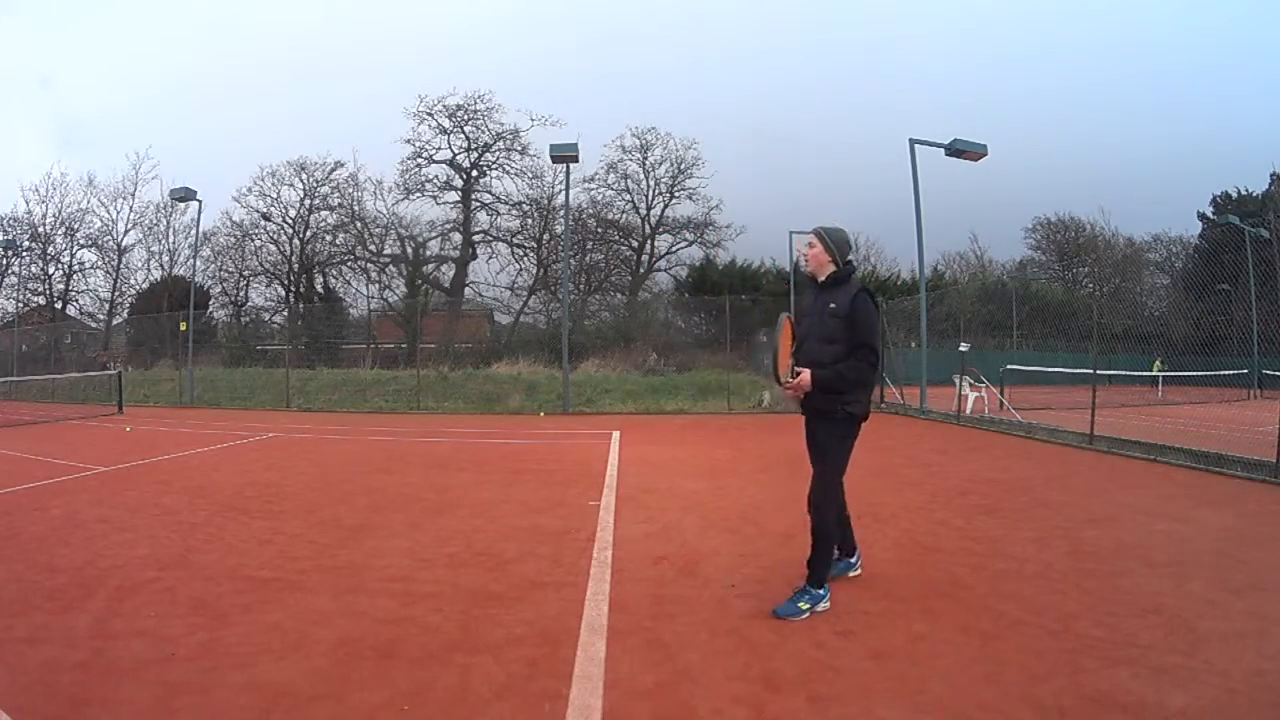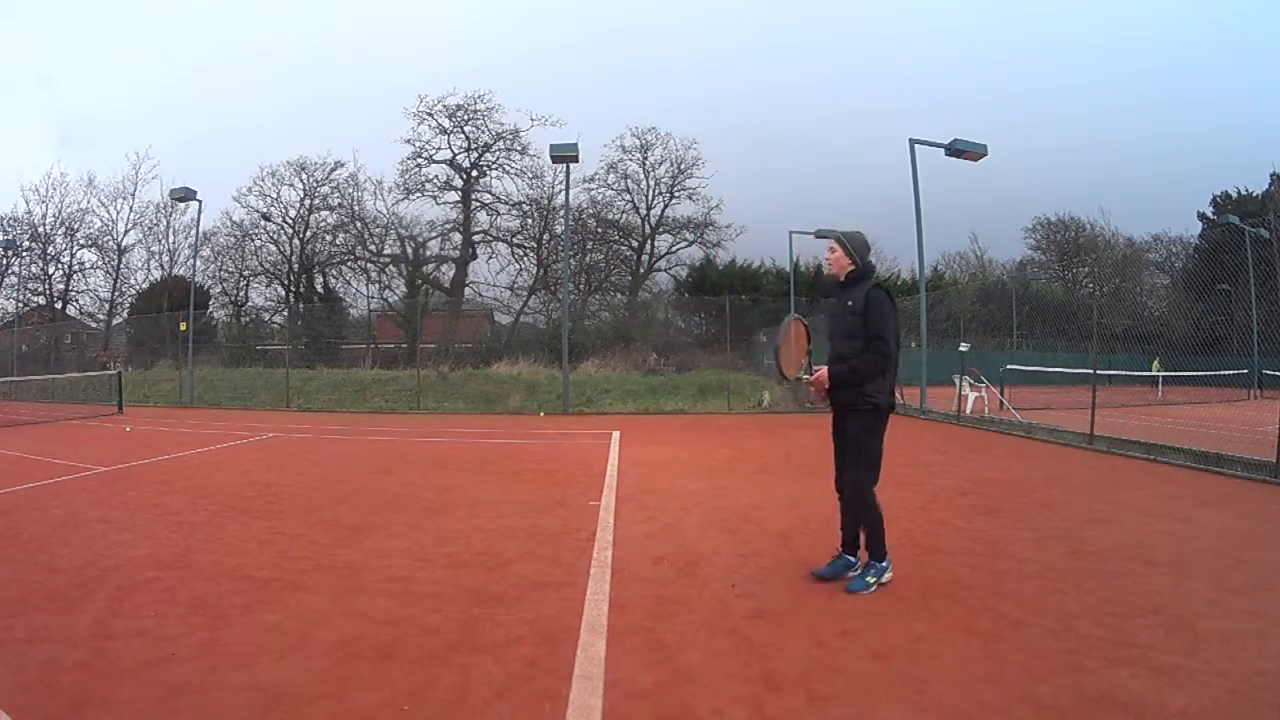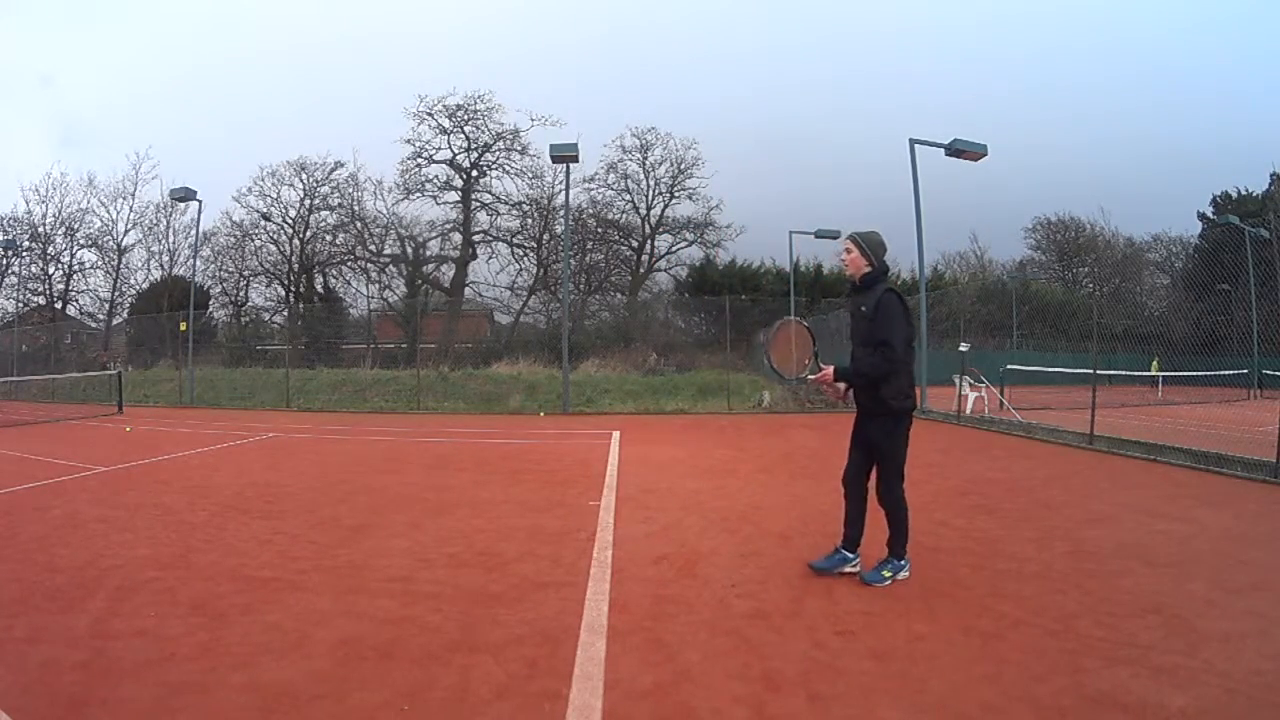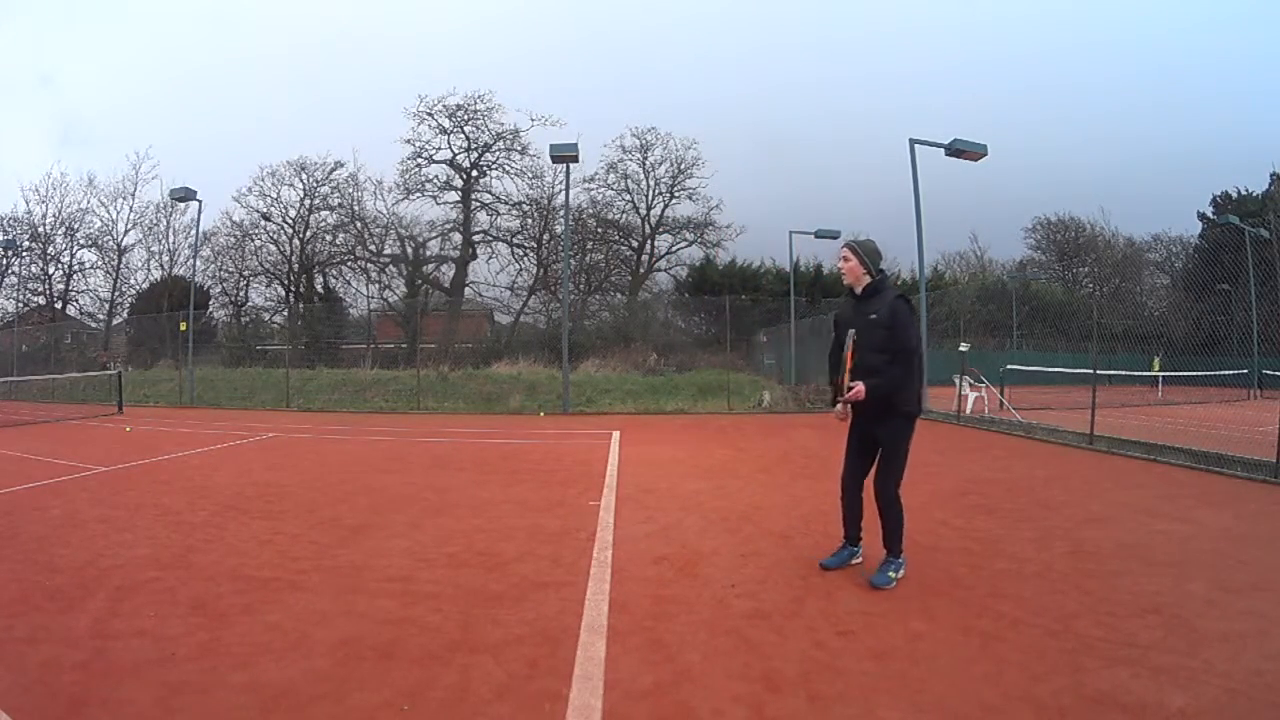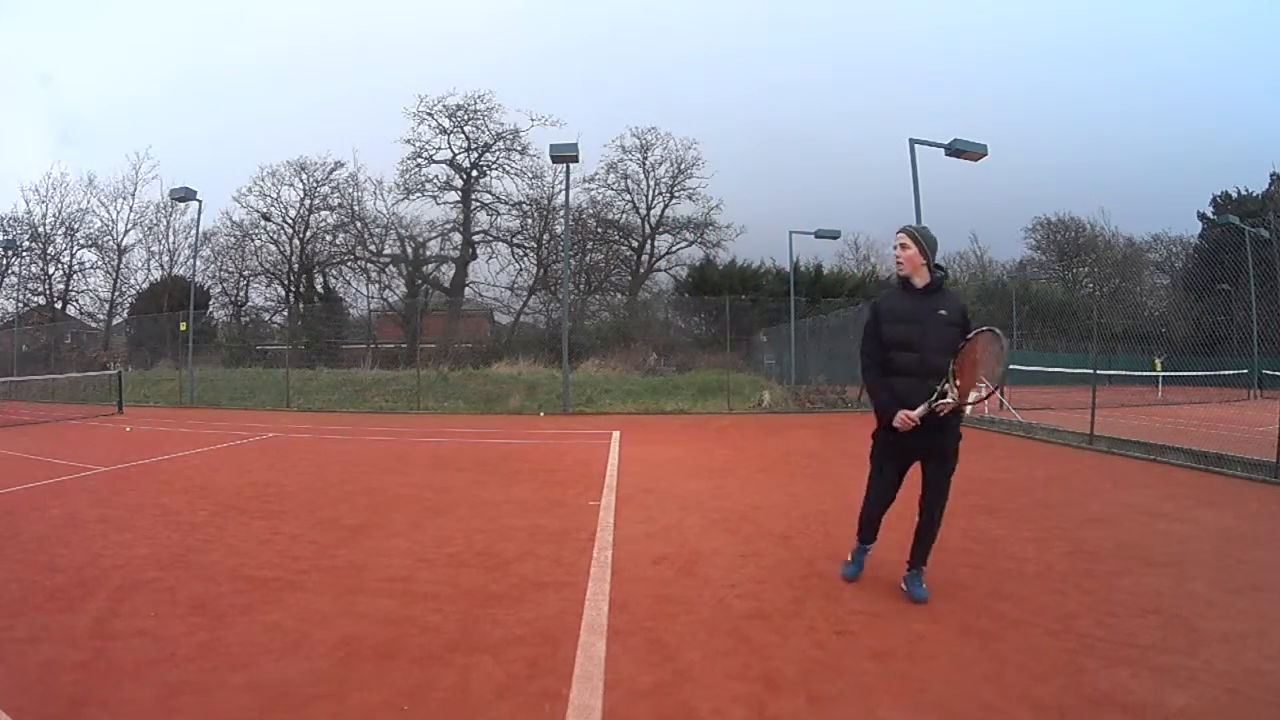
dt=0.4s
person 1, frame 1
left shoulder: (856, 298)
right shoulder: (811, 298)
left elbow: (868, 360)
left wrist: (819, 379)
right wrist: (798, 376)
left hip: (842, 413)
right hip: (815, 411)
left knee: (821, 497)
right knee: (829, 490)
left ankle: (816, 589)
right ankle: (848, 555)
person 1, frame 2
left shoulder: (874, 296)
right shoulder: (841, 298)
left elbow: (881, 355)
left wrist: (834, 374)
right wrist: (828, 378)
left hip: (868, 408)
right hip: (844, 406)
left knee: (859, 486)
right knee: (845, 485)
left ankle: (879, 562)
right ankle: (849, 556)
person 1, frame 3
left shoulder: (886, 299)
right shoulder: (861, 298)
left elbow: (888, 360)
left wrist: (842, 374)
right wrist: (846, 381)
left hip: (891, 409)
right hip: (868, 407)
left knee: (889, 486)
right knee: (853, 479)
left ankle: (898, 560)
right ankle: (848, 553)
person 1, frame 4
left shoulder: (894, 306)
right shoulder: (845, 311)
left elbow: (910, 362)
right elbow: (837, 360)
left wrist: (872, 388)
right wrist: (840, 396)
left hip: (897, 412)
right hip: (861, 413)
left knee: (886, 487)
right knee: (850, 482)
left ankle: (893, 557)
right ankle: (852, 546)
person 1, frame 5
left shoulder: (953, 305)
right shoulder: (884, 304)
right elbow: (869, 365)
right wrist: (890, 409)
left hip: (941, 424)
right hip: (895, 423)
left knee: (933, 504)
right knee: (877, 497)
left ankle: (915, 570)
right ankle: (863, 546)
